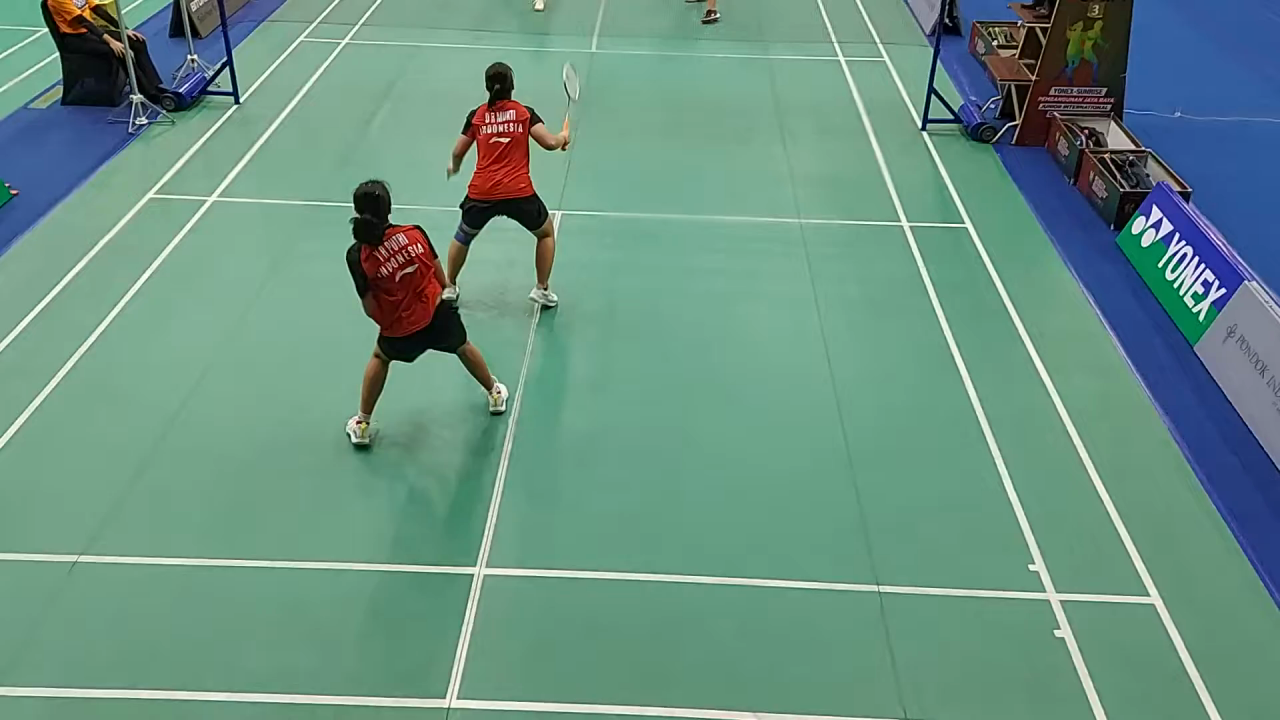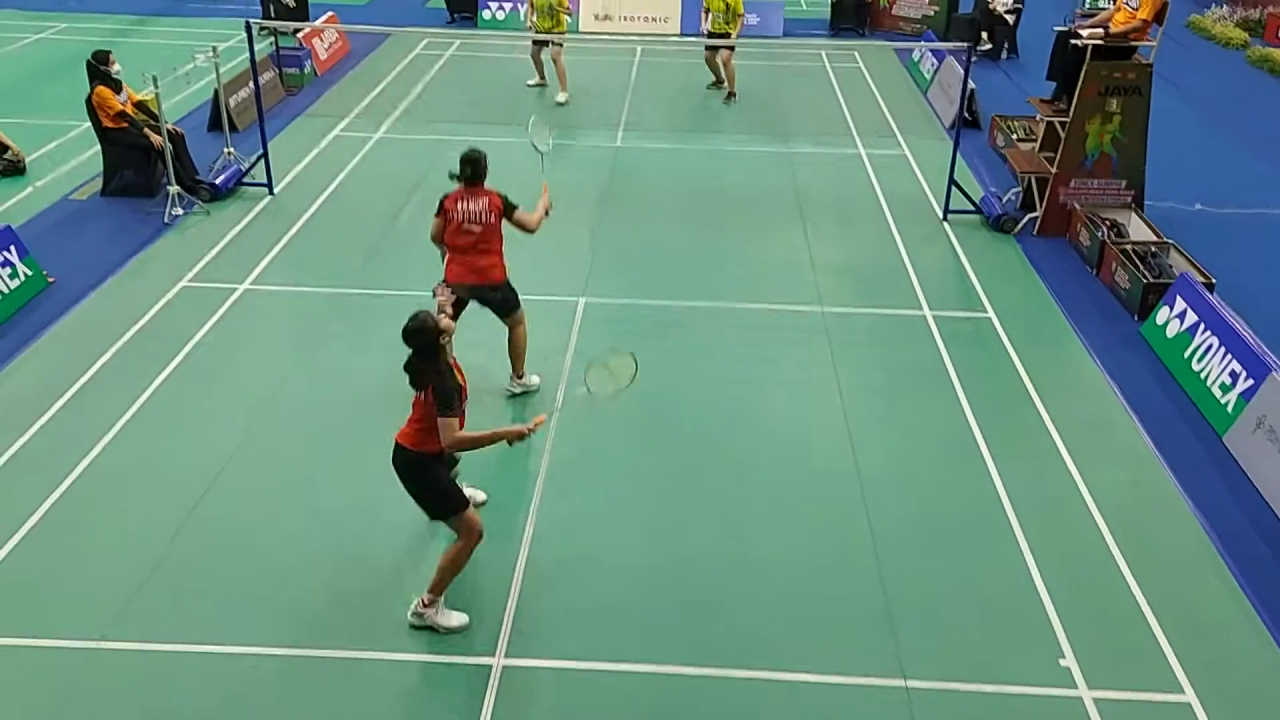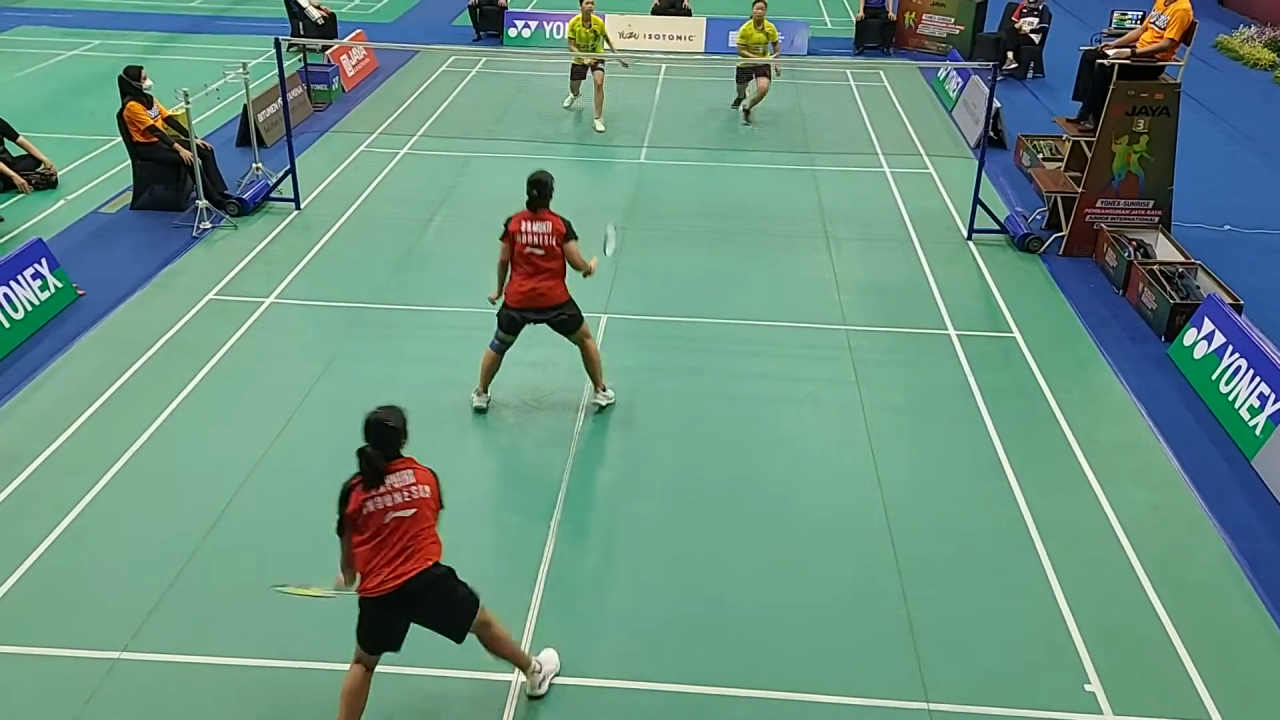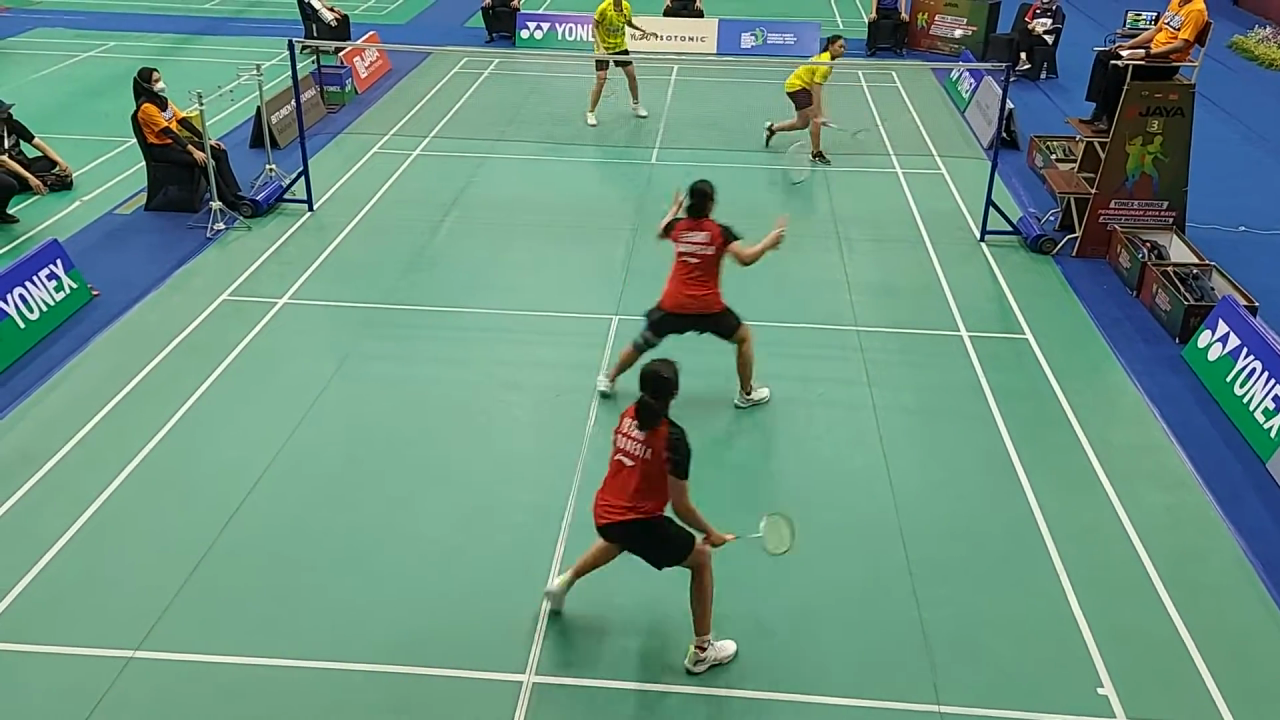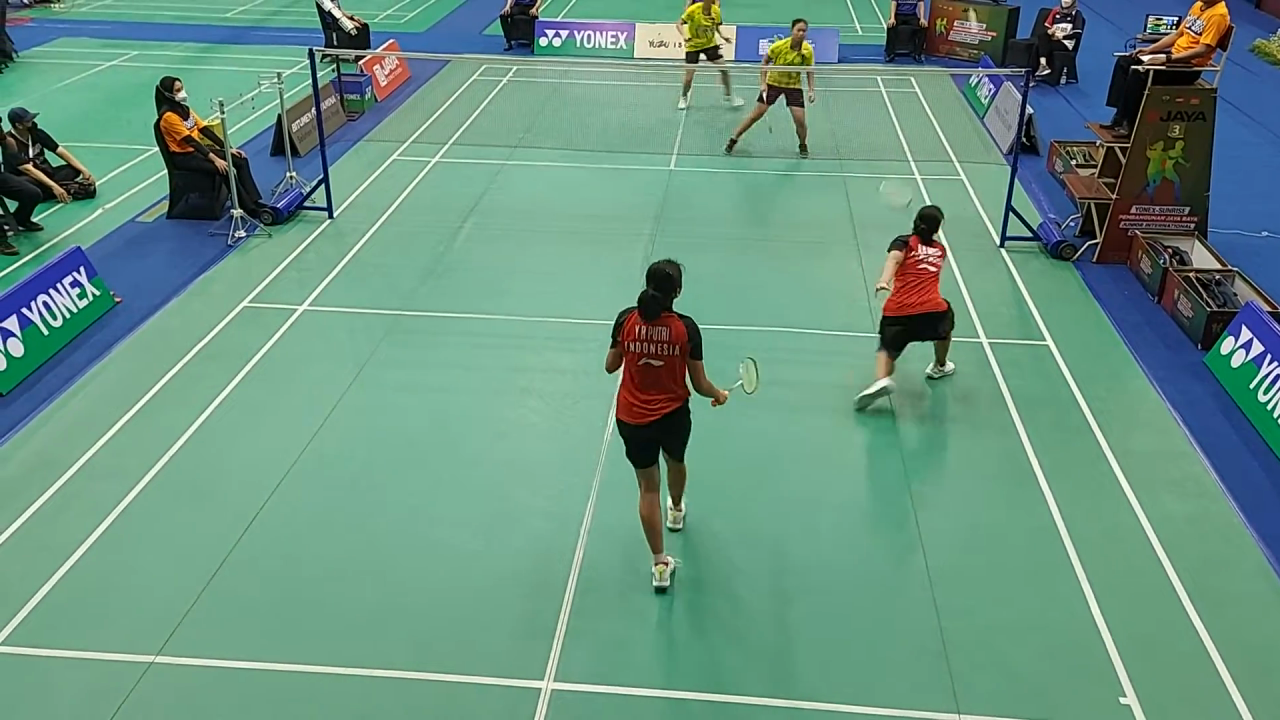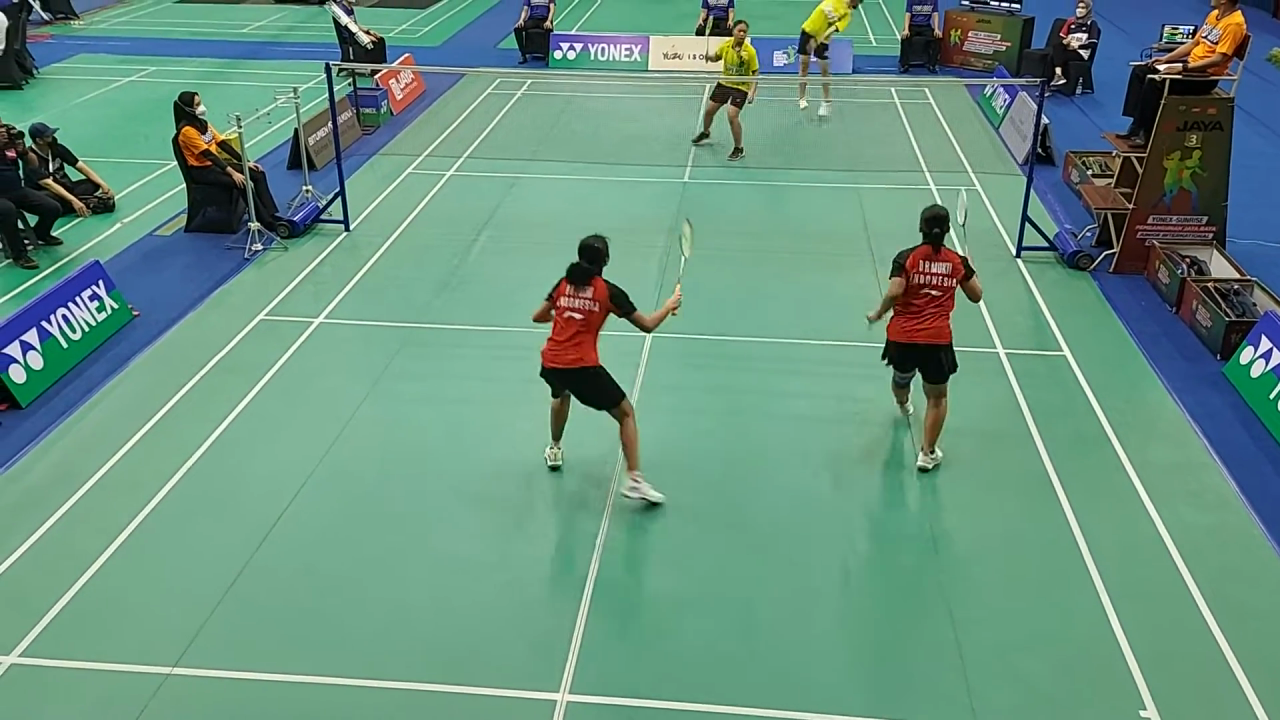
dt=0.7s
person 1, frame 1
left shoulder: (358, 255)
right shoulder: (416, 234)
left elbow: (371, 309)
right elbow: (440, 278)
left hip: (399, 333)
right hip: (435, 316)
left knee: (380, 357)
right knee: (463, 347)
left ankle: (362, 424)
right ankle: (495, 394)
person 1, frame 2
left shoulder: (430, 359)
right shoulder: (442, 382)
right elbow: (451, 441)
left wrist: (441, 308)
right wrist: (506, 433)
left hip: (414, 450)
right hip: (418, 462)
left knee: (450, 467)
right knee: (471, 532)
left ankle: (450, 494)
right ankle: (428, 607)
person 1, frame 3
left shoulder: (352, 490)
right shoulder: (424, 476)
left elbow: (348, 558)
left wrist: (348, 579)
left hip: (379, 595)
right hip: (429, 582)
left knee: (363, 663)
right knee: (483, 623)
right ankle: (534, 672)
person 1, frame 4
left shoulder: (627, 416)
right shoulder: (674, 437)
right elbow: (680, 506)
right wrist: (711, 534)
left hip: (604, 514)
right hip: (639, 522)
right knee: (701, 560)
left ankle: (564, 581)
right ankle: (702, 650)
person 1, frame 5
left shoulder: (627, 319)
right shoulder: (686, 328)
left elbow: (610, 367)
right elbow: (700, 384)
right wrist: (719, 395)
left hip: (633, 416)
right hip: (674, 413)
left knee: (649, 488)
right knee: (675, 460)
left ankle: (660, 565)
right ankle: (676, 510)
person 1, frame 6
left shoulder: (563, 284)
right shoulder: (609, 291)
left elbow: (538, 317)
right elbow: (647, 325)
right wrist: (670, 305)
left hip: (551, 362)
right hip: (583, 366)
left knee: (560, 396)
right knee: (626, 413)
left ankle: (555, 450)
right ankle: (634, 481)
person 2, frame 1
left shoulder: (476, 115)
right shoulder: (525, 113)
left elbow: (459, 154)
right elbow: (550, 143)
left wrist: (453, 167)
right wrist: (564, 138)
left hip: (481, 193)
right hip: (517, 193)
left knee: (463, 236)
right knee: (546, 233)
left ankle: (448, 288)
right ankle: (542, 289)
person 2, frame 2
left shoulder: (448, 201)
right shoulder: (497, 201)
left elbow: (435, 236)
right elbow: (531, 225)
right wrist: (543, 205)
left hip: (457, 279)
right hip: (491, 279)
right knee: (517, 322)
right ankle: (518, 378)
person 2, frame 3
left shoulder: (513, 222)
right shoulder: (560, 224)
left elbow: (503, 261)
right elbow: (577, 264)
left wrist: (499, 290)
right wrist: (590, 265)
left hip: (517, 299)
right hip: (554, 300)
left knee: (498, 346)
right knee: (585, 339)
left ankle: (481, 394)
right ankle: (600, 391)
person 2, frame 4
left shoulder: (677, 226)
right shoulder: (720, 231)
left elbow: (662, 231)
right elbow: (747, 258)
left wrist: (675, 208)
right wrist: (770, 240)
left hip: (673, 305)
right hip: (707, 308)
left knee: (643, 343)
right knee: (744, 338)
left ankle: (608, 381)
right ankle: (747, 394)
person 2, frame 5
left shoulder: (904, 242)
right shoulder: (939, 247)
left elbow: (893, 259)
left wrist: (883, 281)
left hip: (899, 313)
right hip: (934, 312)
left knee: (887, 350)
right knee: (943, 329)
left ankle: (881, 381)
right ankle: (939, 367)
person 2, frame 6
left shoulder: (906, 258)
right shoulder: (958, 262)
left elbow: (893, 294)
right elbow: (976, 296)
left wrist: (877, 314)
right wrist: (967, 272)
left hip: (901, 337)
right hip: (937, 341)
left knee: (900, 379)
right knee: (937, 397)
left ankle: (903, 406)
right ankle: (927, 453)
